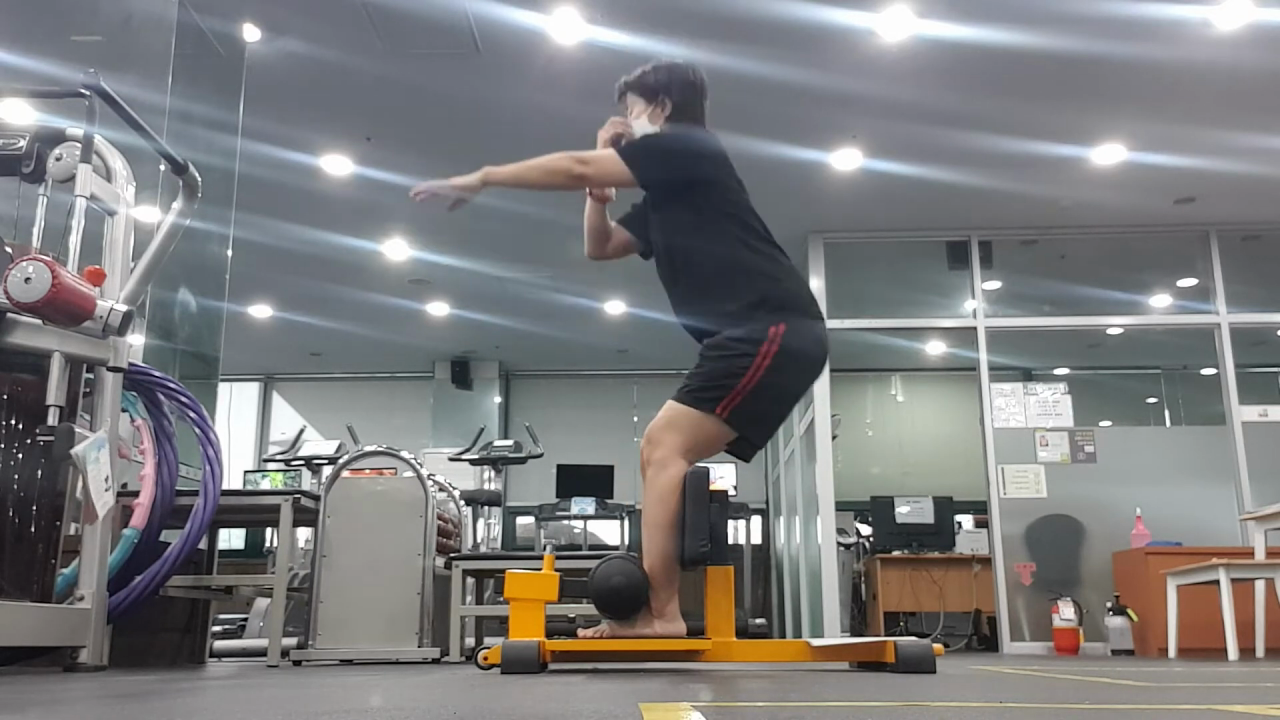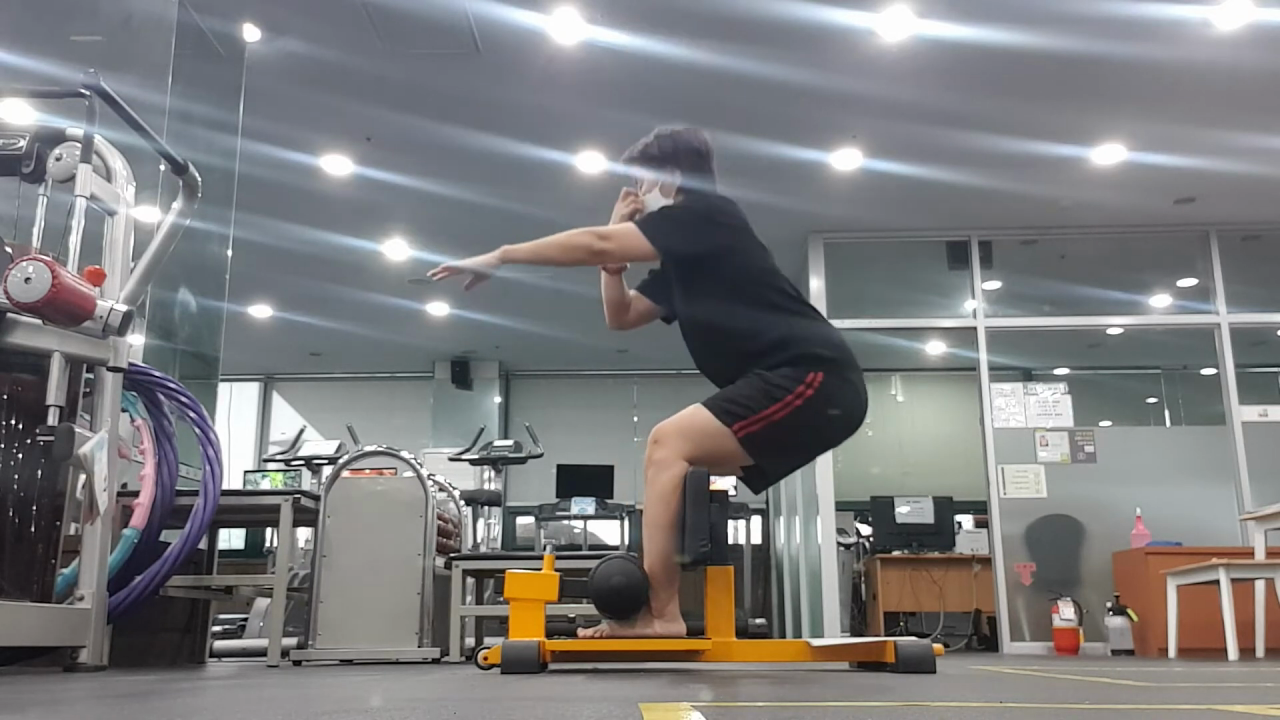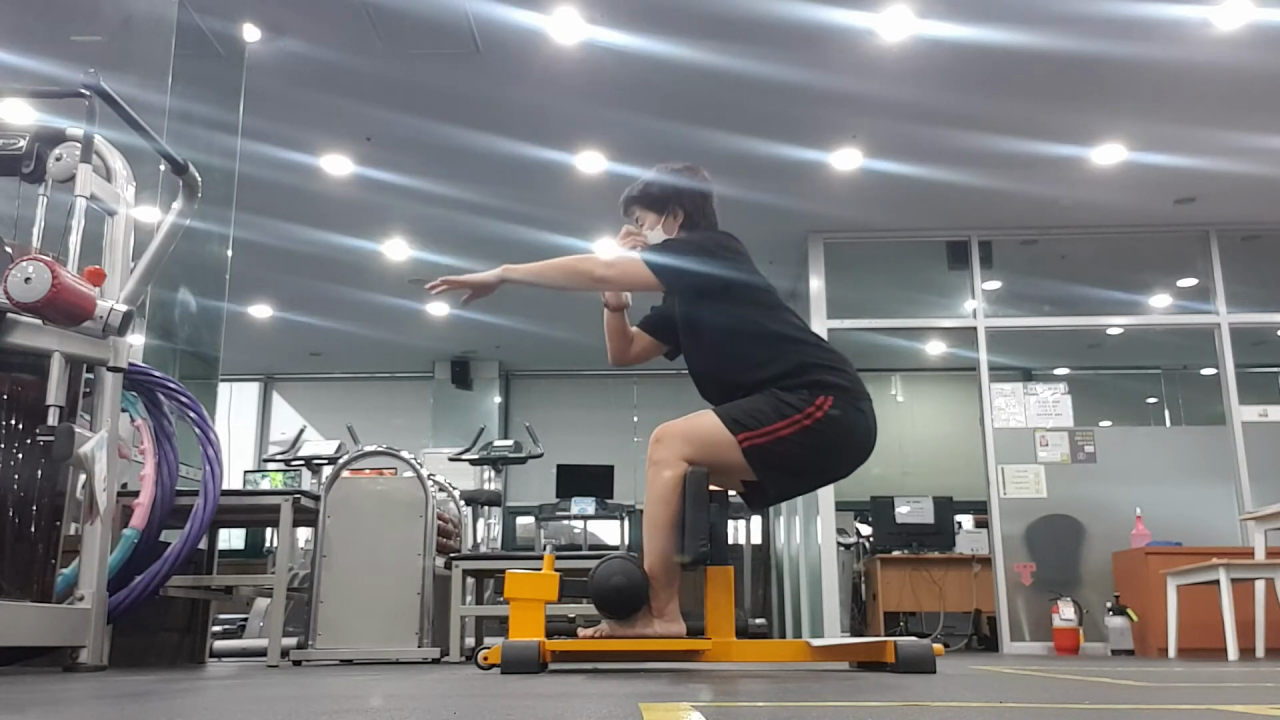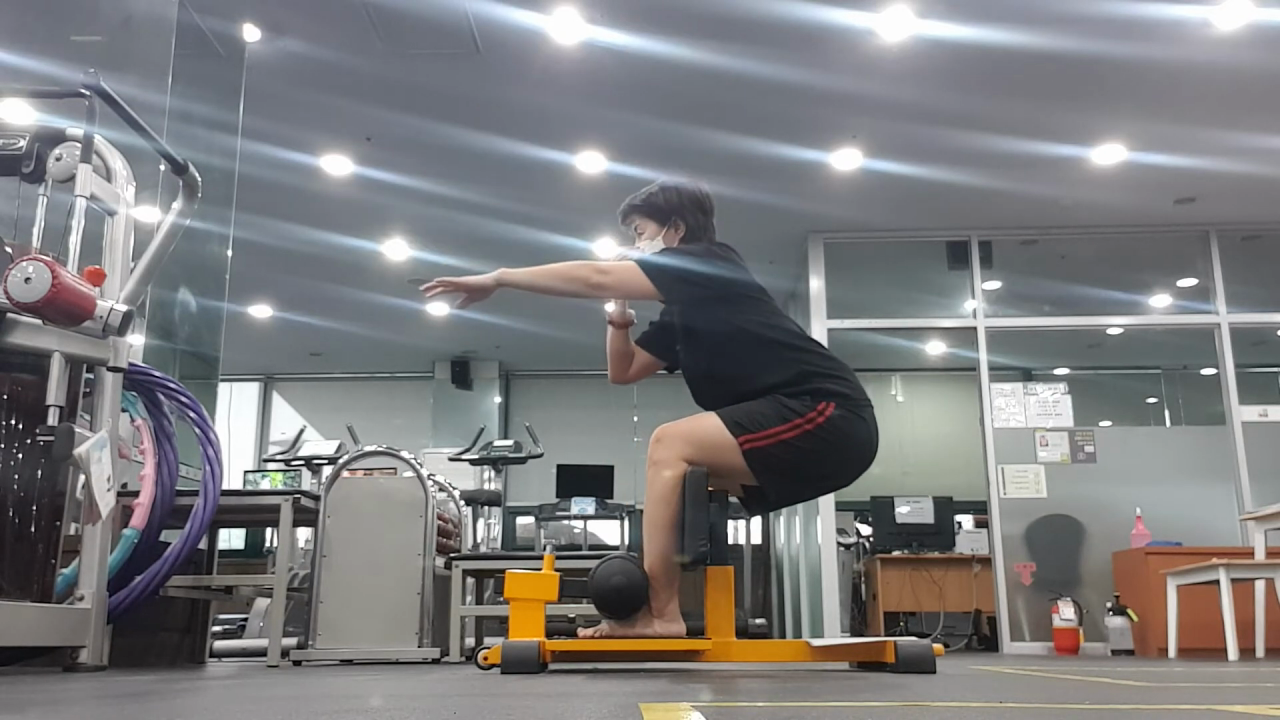
dt=0.5s
person 1, frame 1
left shoulder: (687, 149)
right shoulder: (664, 197)
left elbow: (573, 168)
right elbow: (599, 245)
left wrist: (479, 179)
right wrist: (600, 175)
left hip: (772, 330)
right hip: (761, 337)
left knee: (663, 445)
right knee: (662, 453)
left ankle: (658, 614)
right ankle: (660, 609)
person 1, frame 2
left shoulder: (708, 216)
right shoulder: (684, 257)
left elbow: (596, 245)
right elbow: (621, 316)
left wrist: (501, 256)
right wrist: (614, 249)
left hip: (814, 380)
right hip: (809, 387)
left knee: (669, 443)
right knee: (678, 464)
left ankle: (660, 615)
right ankle: (679, 607)
person 1, frame 3
left shoulder: (711, 252)
right shoulder: (685, 298)
left elbow: (597, 271)
right elbow: (622, 352)
left wrist: (501, 274)
right wrist: (615, 291)
left hip: (826, 409)
right hip: (830, 422)
left knee: (670, 444)
right knee: (683, 479)
left ankle: (658, 615)
person 1, frame 4
left shoulder: (709, 264)
right shoulder: (683, 310)
left elbow: (595, 278)
right elbow: (623, 370)
left wrist: (498, 278)
right wrist: (620, 308)
left hip: (829, 416)
right hip: (826, 429)
left knee: (670, 444)
right knee: (681, 482)
left ankle: (659, 616)
